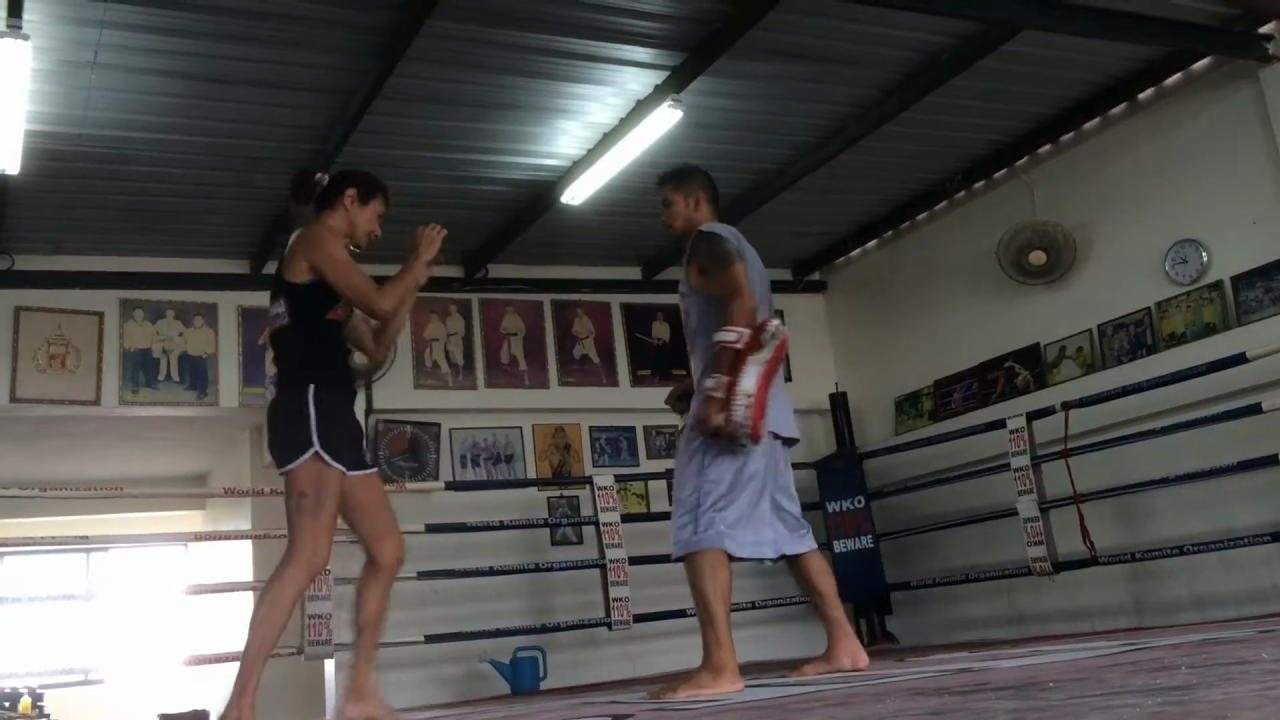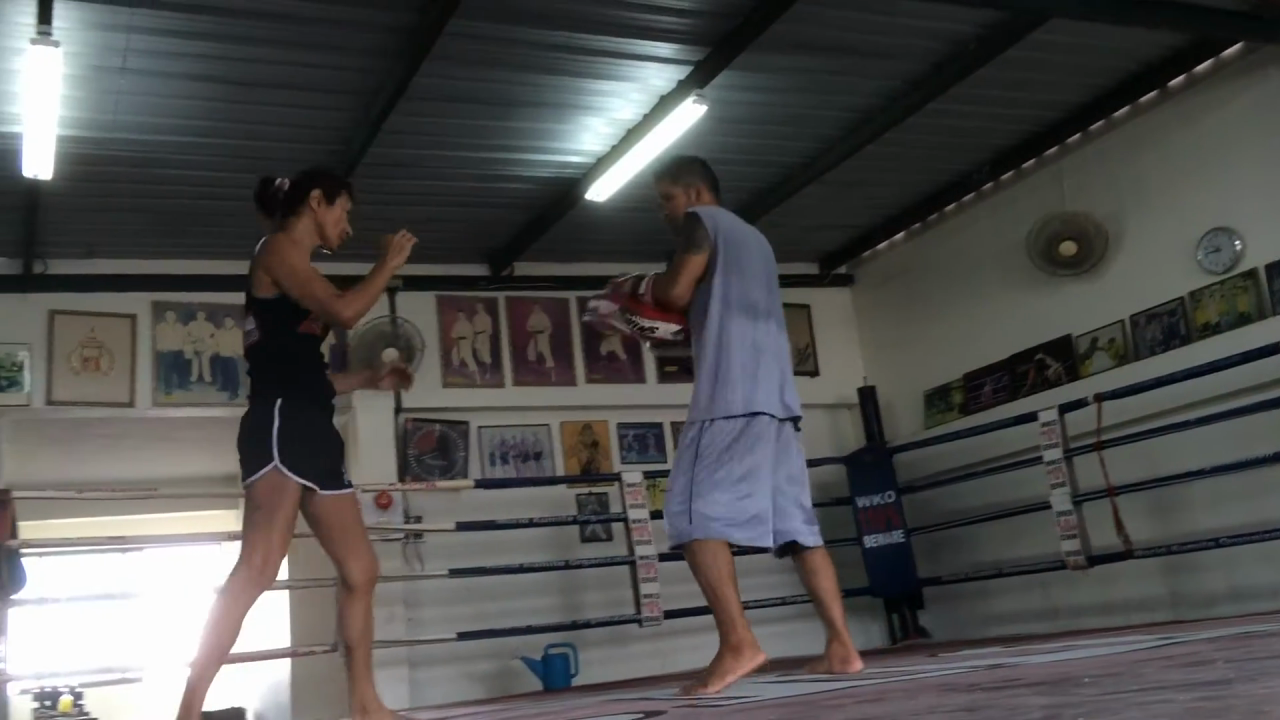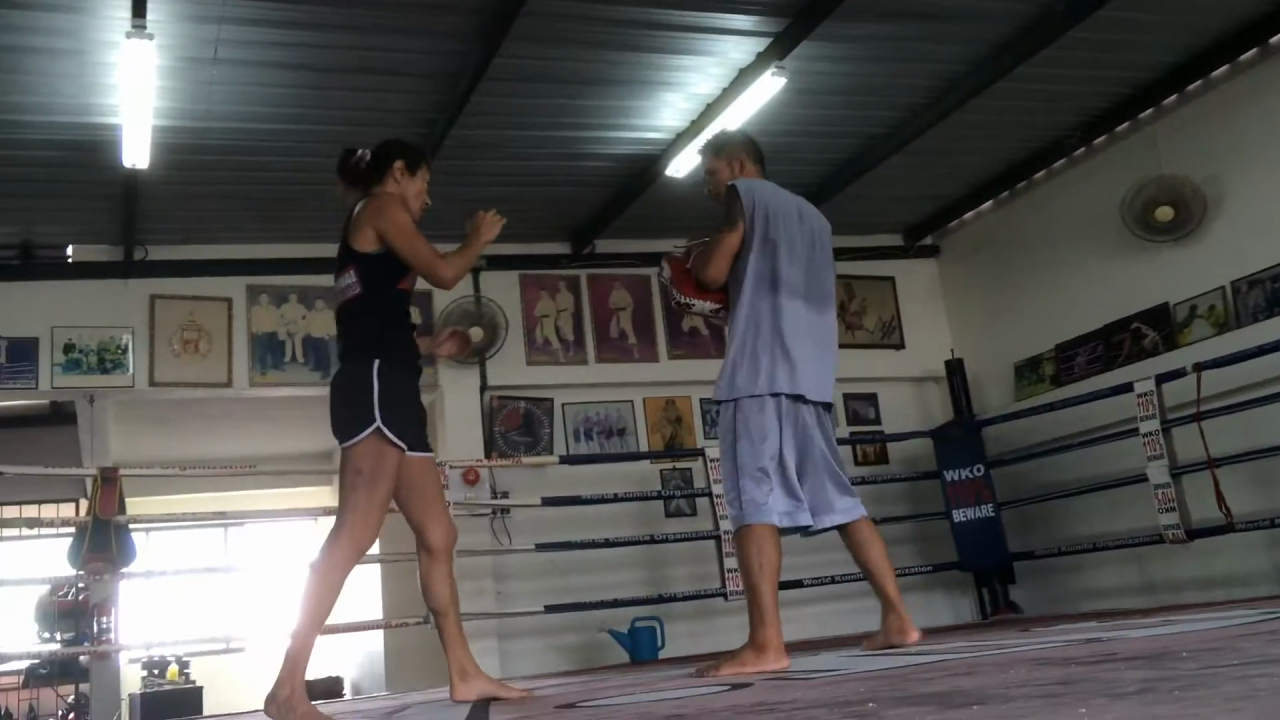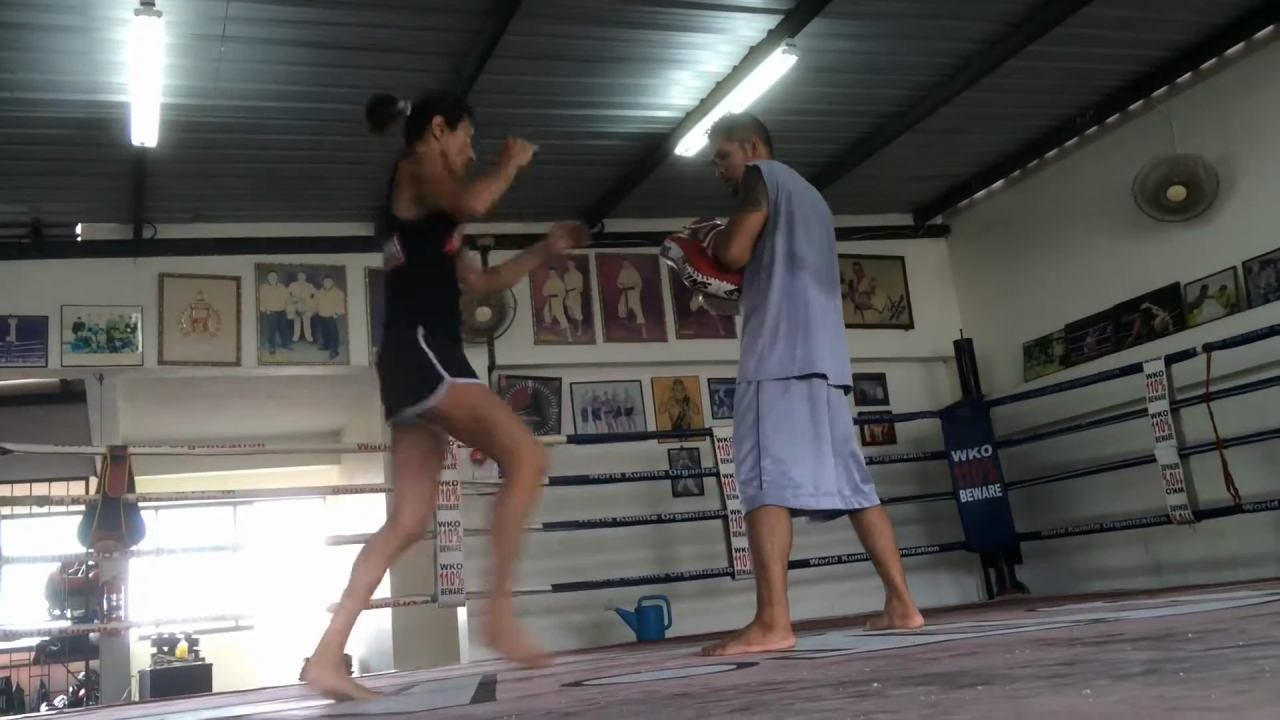
dt=0.5s
person 1, frame 1
left shoulder: (332, 282)
right shoulder: (314, 241)
left elbow: (375, 344)
right elbow: (380, 304)
left wrist: (411, 279)
right wrist: (419, 258)
left hip: (334, 417)
right hip: (308, 410)
left knee: (387, 549)
right knee: (309, 555)
person 1, frame 2
left shoulder: (307, 279)
right shoulder: (277, 249)
right elbow: (345, 312)
left wrist: (370, 379)
right wrist: (389, 264)
left hip: (316, 431)
right hip: (280, 424)
left knee: (360, 570)
right knee: (259, 568)
person 1, frame 3
left shoulder: (368, 239)
right shoulder: (380, 208)
right elbow: (443, 273)
left wrist: (429, 344)
right wrist: (480, 238)
left hip: (389, 392)
right hip: (376, 388)
left knee: (438, 536)
right knee: (355, 533)
person 1, frame 4
left shoulder: (423, 194)
right shoulder: (418, 167)
left elbow: (480, 282)
right elbow: (475, 202)
left wrist: (547, 250)
right wrist: (513, 162)
left hip: (427, 356)
right hip: (422, 351)
left knee: (408, 519)
right knee: (526, 454)
left ankle: (327, 659)
right ankle: (500, 611)
person 2, frame 1
left shoulder: (710, 240)
right shoulder: (731, 249)
left elbow: (742, 306)
left wrist: (714, 390)
right wrist: (692, 383)
left hip: (731, 411)
right hip: (763, 412)
left knee: (702, 527)
right knee: (786, 529)
left ankle: (719, 665)
right ankle: (843, 643)
person 2, frame 2
left shoulder: (702, 222)
right shoulder: (755, 238)
left elbow: (676, 292)
left wrist: (650, 285)
right wrist: (683, 323)
left hip: (729, 396)
right hip: (775, 394)
left knee: (697, 517)
right knee: (794, 523)
left ankle: (737, 643)
right ankle: (841, 647)
person 2, frame 3
left shoulder: (744, 194)
right shoulder: (812, 214)
left elbow: (714, 273)
left wrist: (698, 256)
right wrist: (728, 295)
left hip: (759, 371)
right hip: (812, 374)
left knee: (753, 502)
right knee: (837, 498)
left ankle: (766, 642)
right ankle: (897, 618)
person 2, frame 4
left shoulder: (764, 176)
right shoulder: (810, 197)
left elbow: (734, 252)
left wrist: (712, 238)
right wrist: (717, 268)
left hip: (777, 354)
right hip: (823, 357)
left knee: (766, 481)
right knee: (850, 482)
left ankle: (773, 621)
right ankle: (901, 604)
